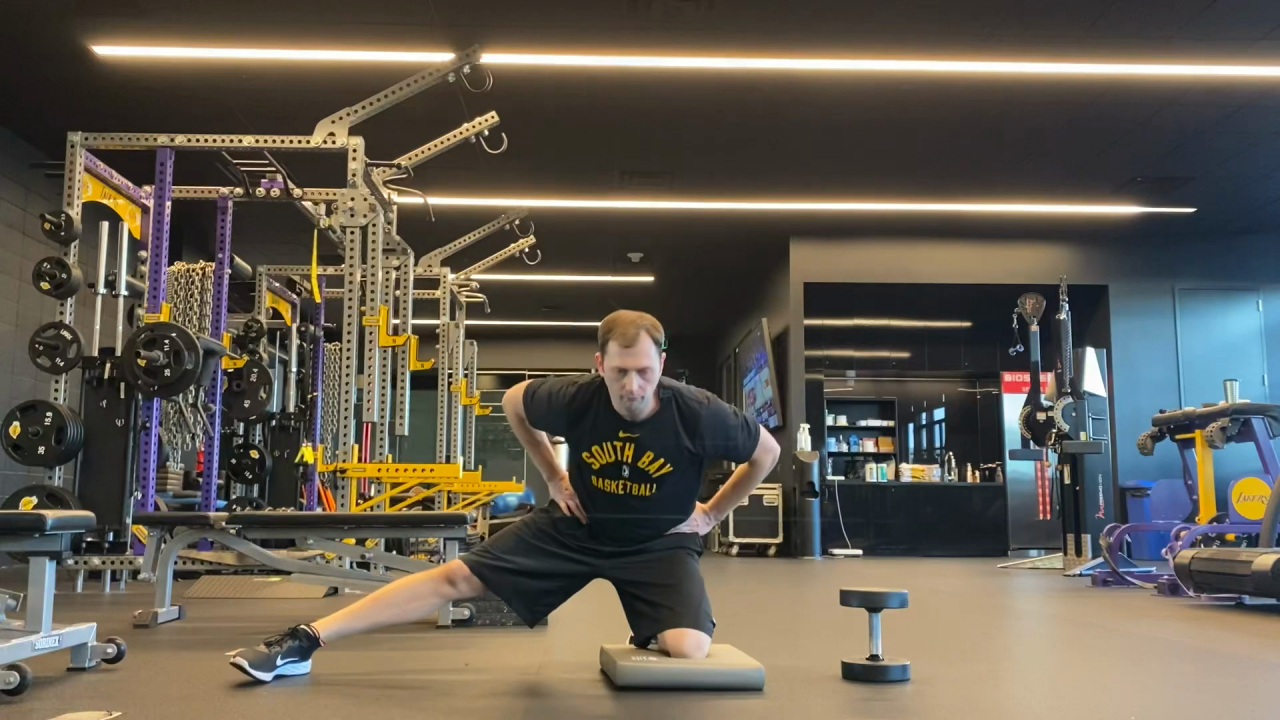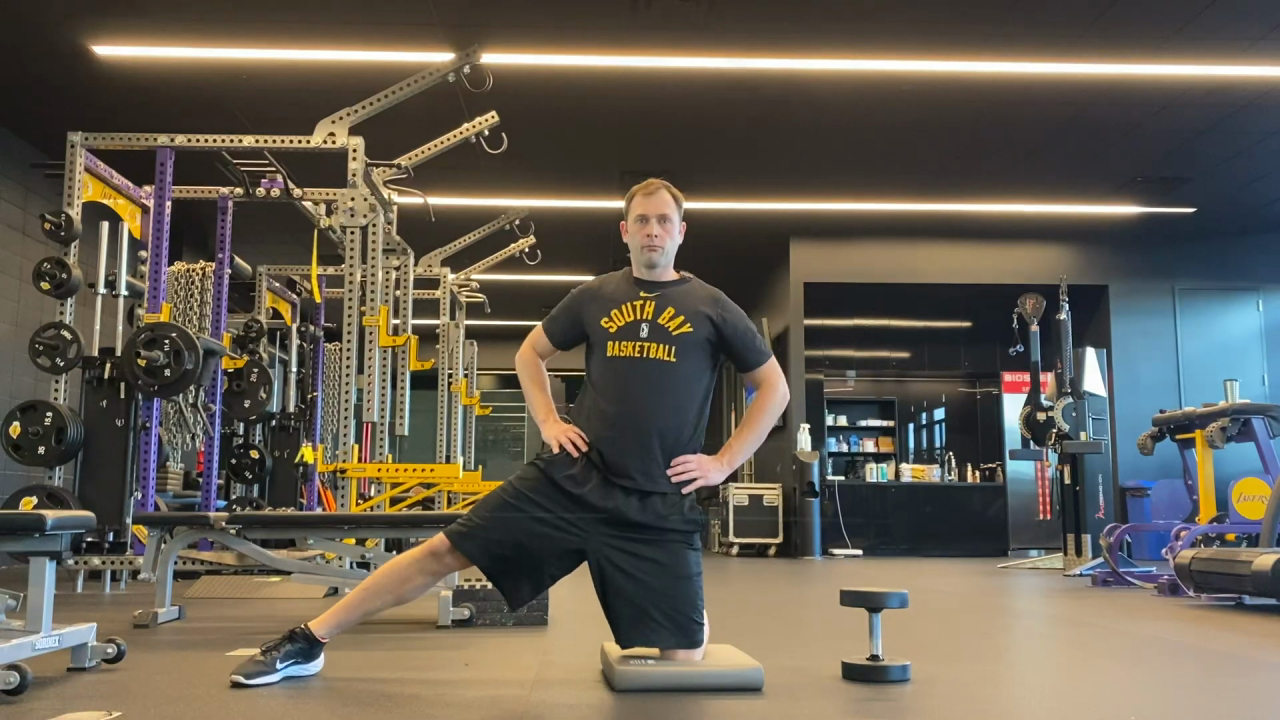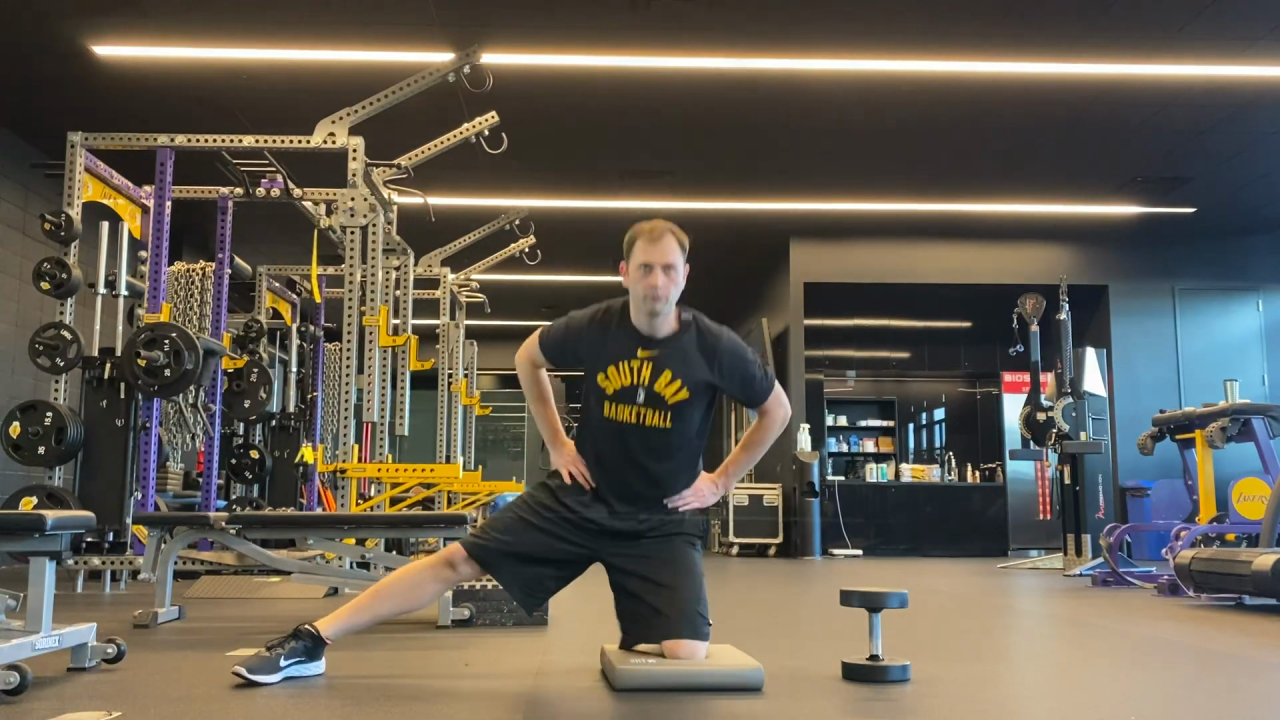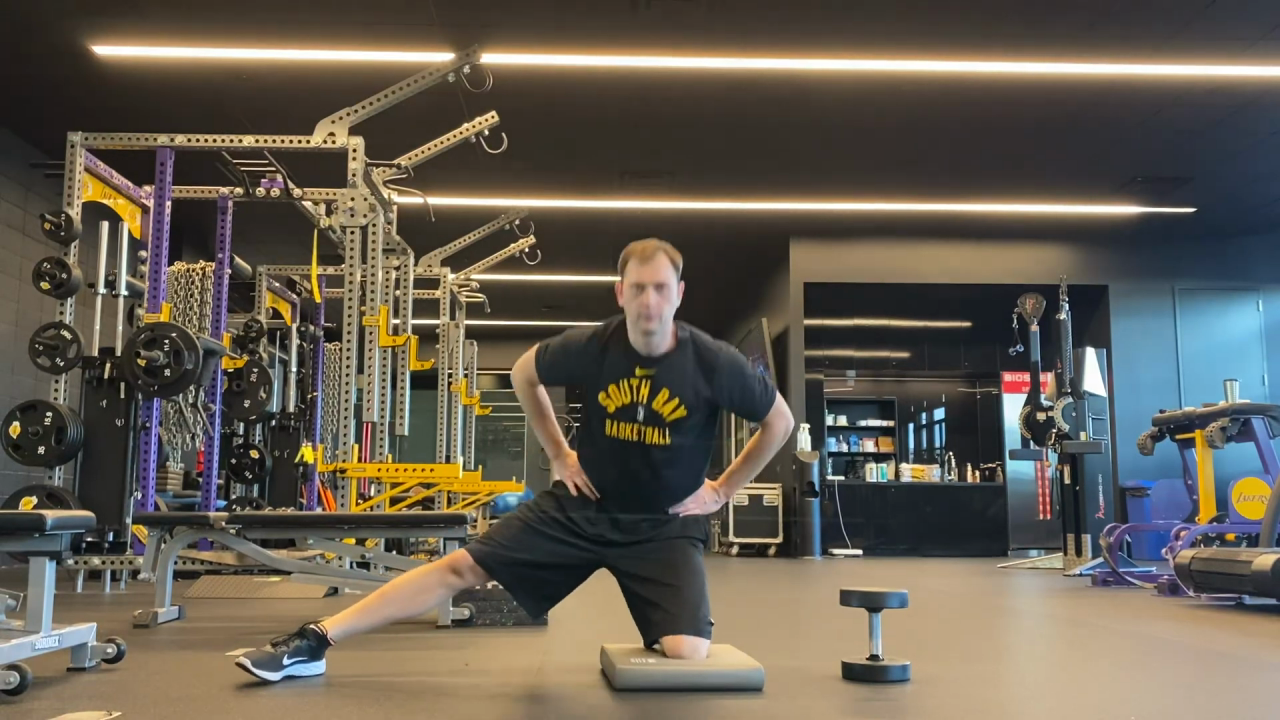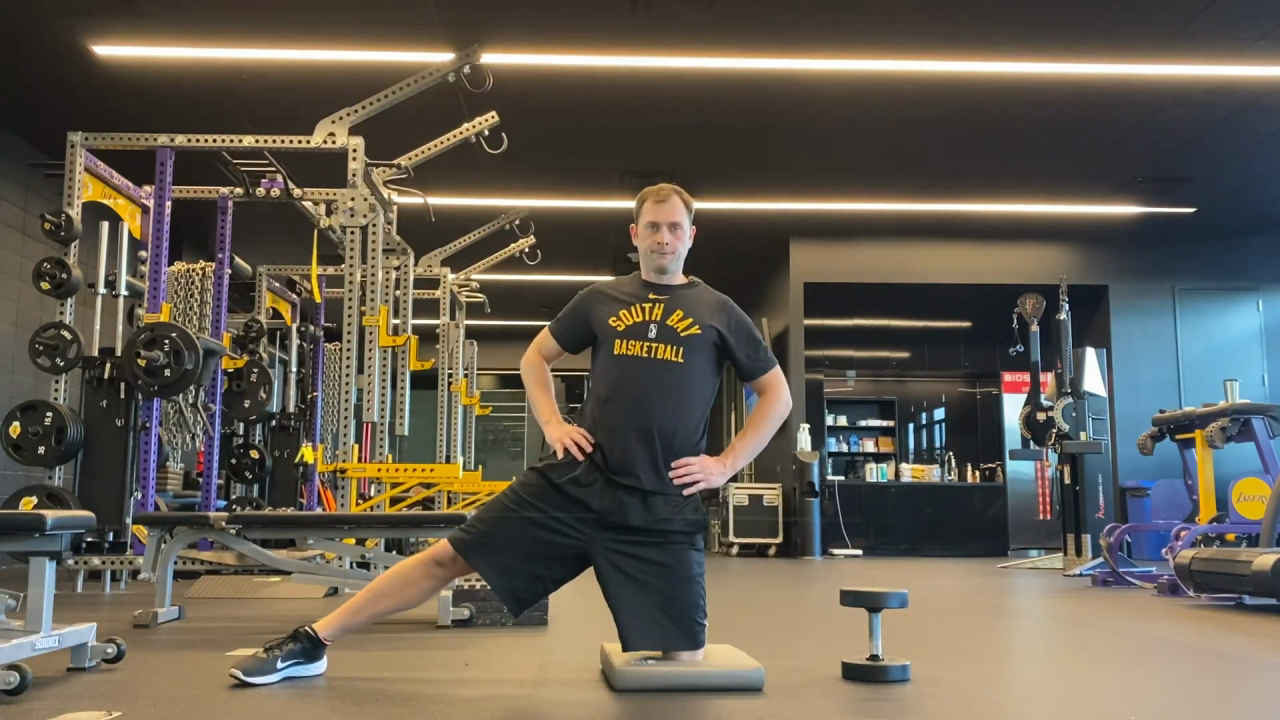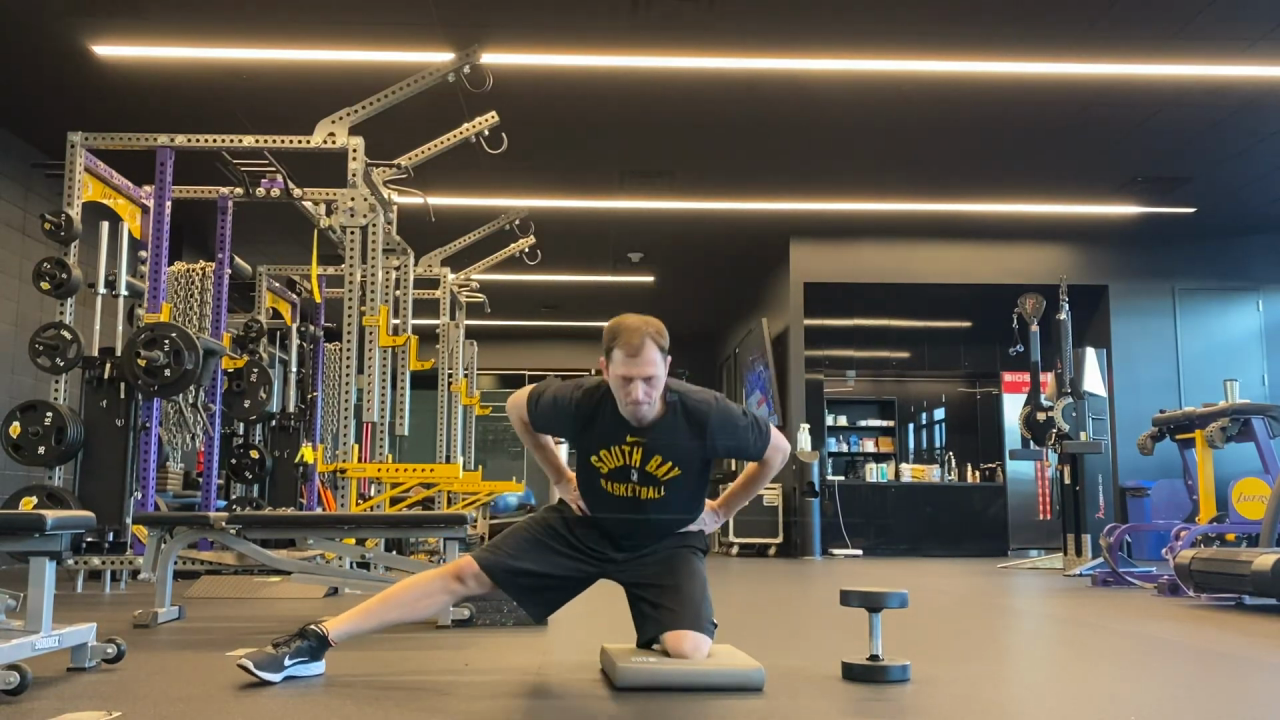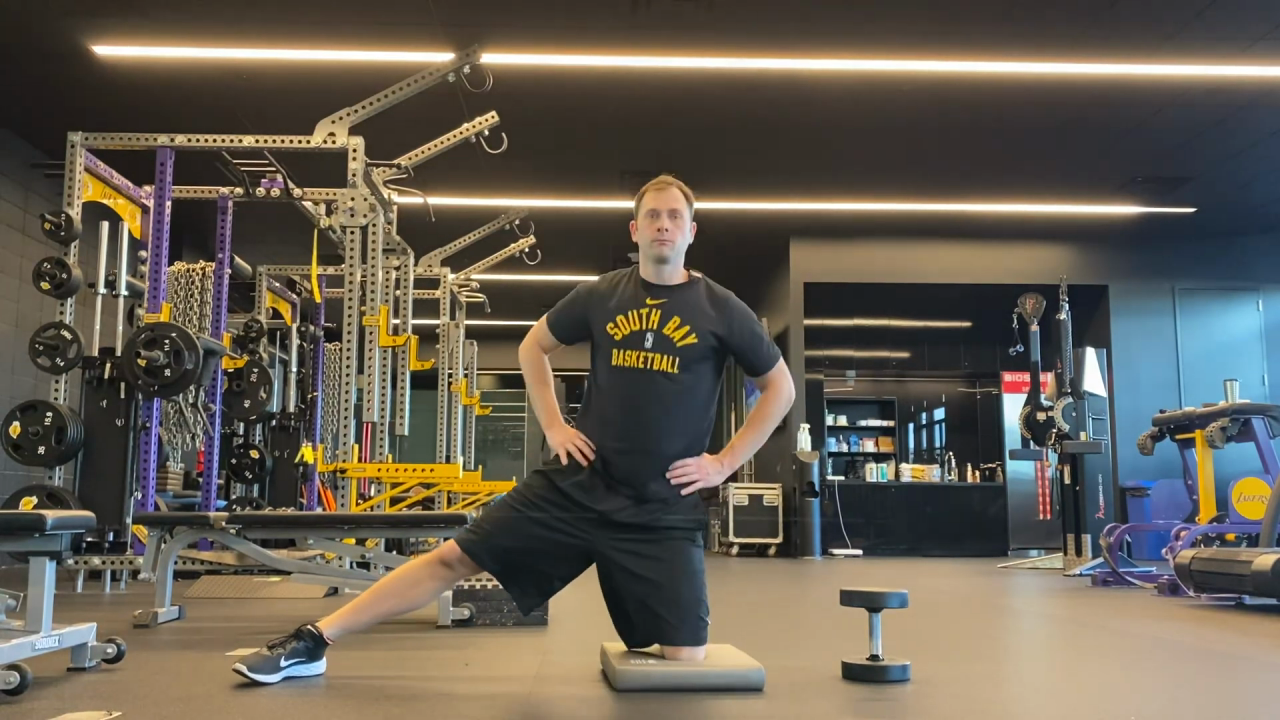
dt=0.7s
person 1, frame 1
left shoulder: (697, 414)
right shoulder: (572, 400)
left elbow: (767, 453)
right elbow: (514, 402)
left wrist: (711, 513)
right wrist: (554, 478)
left hip: (661, 541)
right hip: (577, 526)
left knee: (688, 652)
right knee: (453, 578)
left ankle: (651, 633)
right ankle: (304, 640)
person 1, frame 2
left shoulder: (711, 305)
right shoulder: (596, 295)
left elbow: (774, 388)
right elbow: (529, 354)
left wrist: (724, 463)
right wrist: (548, 422)
left hip: (659, 499)
right hip: (571, 474)
left knee: (683, 658)
right knee: (444, 551)
left ankle: (690, 613)
right ankle: (307, 642)
person 1, frame 3
left shoulder: (714, 346)
right shoulder: (592, 327)
left elbow: (777, 411)
right elbow: (528, 359)
left wrist: (721, 481)
right wrist: (557, 444)
left hip: (661, 517)
right hip: (581, 497)
left knee: (686, 657)
right knee: (457, 561)
left ankle: (672, 621)
right ankle: (312, 641)
person 1, frame 4
left shoulder: (714, 362)
right shoulder: (590, 347)
left elbow: (779, 421)
right elbow: (522, 375)
left wrist: (721, 490)
right wrist: (560, 455)
left hip: (666, 524)
right hip: (583, 505)
left knee: (687, 655)
right knee: (461, 567)
left ankle: (650, 637)
right ankle: (313, 641)
person 1, frame 5
left shoulder: (718, 311)
right shoulder: (602, 297)
left elbow: (777, 395)
right elbow: (535, 356)
left wrist: (727, 465)
right wrist: (551, 423)
left hip: (663, 504)
right hip: (576, 479)
left knee: (682, 657)
right knee: (448, 558)
right ankle: (309, 644)
person 1, frame 6
left shoulder: (705, 415)
right shoulder: (578, 404)
left elbow: (778, 450)
right elbow: (517, 406)
left wrist: (721, 511)
right wrist: (561, 479)
left hip: (667, 543)
right hip: (583, 526)
left knee: (690, 653)
right knee: (462, 574)
right ankle: (313, 641)
person 1, frame 7
left shoulder: (721, 309)
right shoulder: (602, 295)
left elbow: (780, 387)
right elbow: (534, 346)
left wrist: (725, 462)
right wrist: (553, 425)
left hip: (664, 505)
right hip: (578, 481)
left knee: (685, 658)
right knee: (454, 558)
right ankle: (313, 641)
